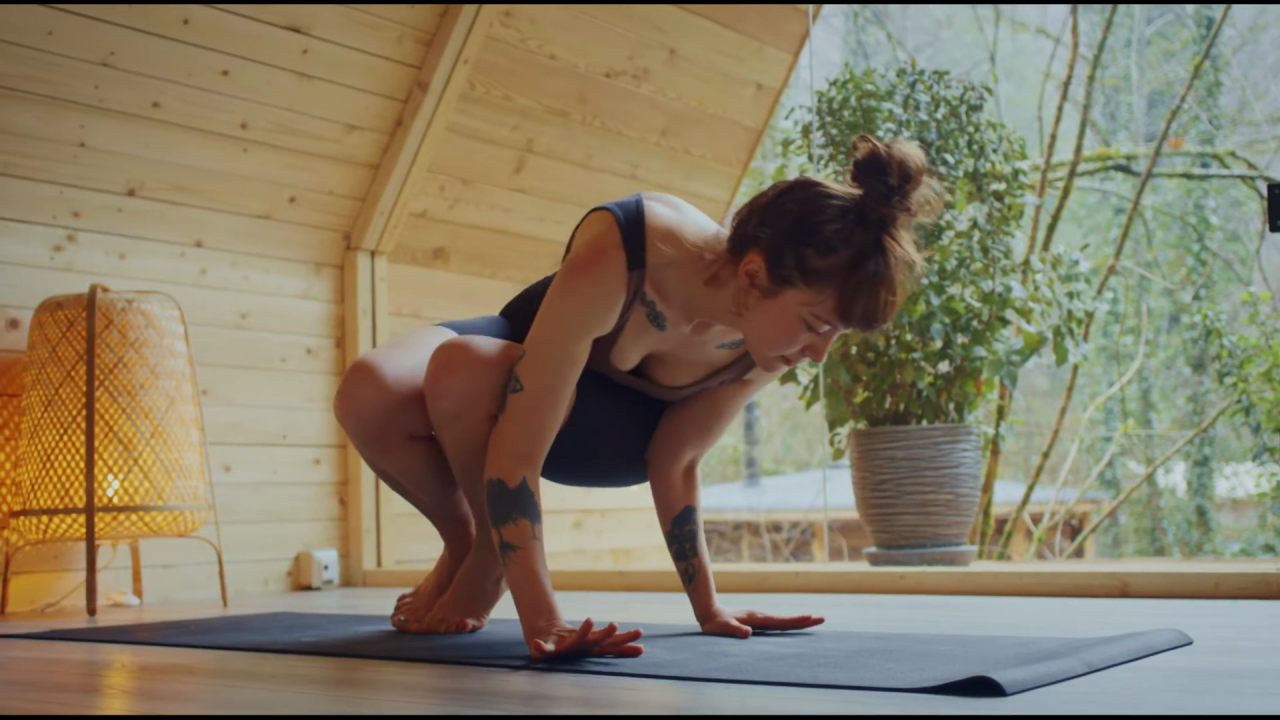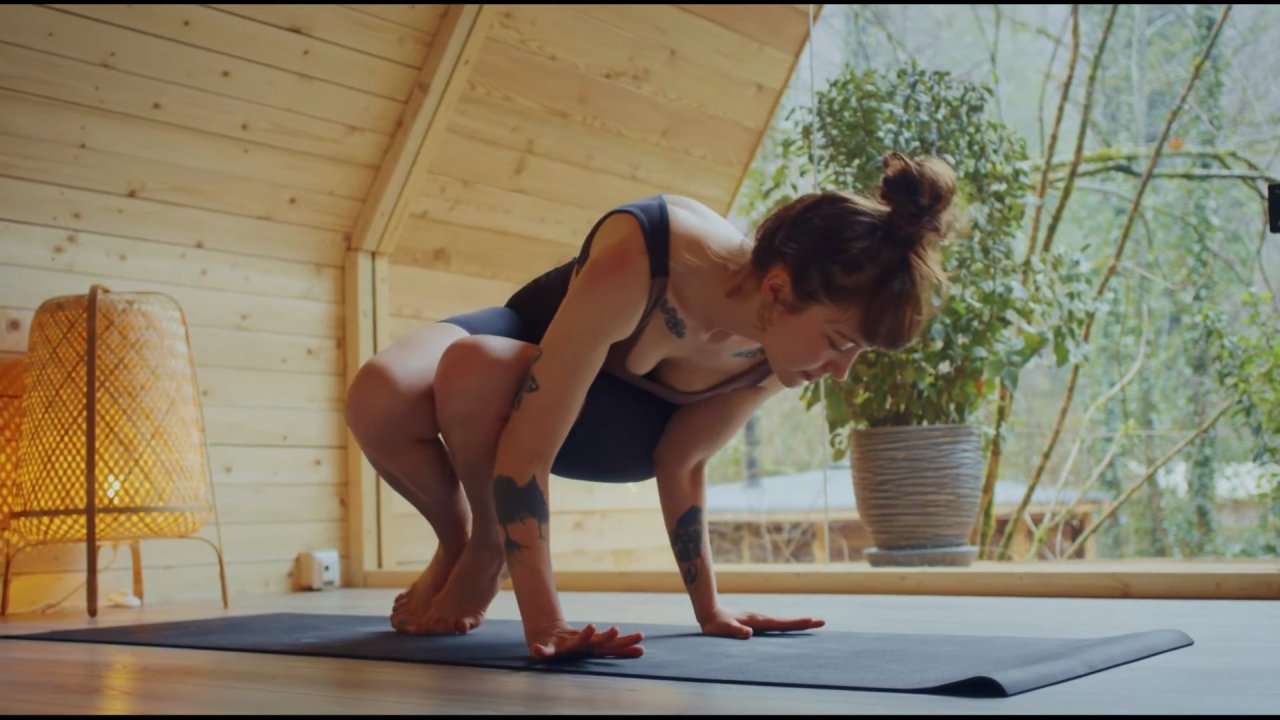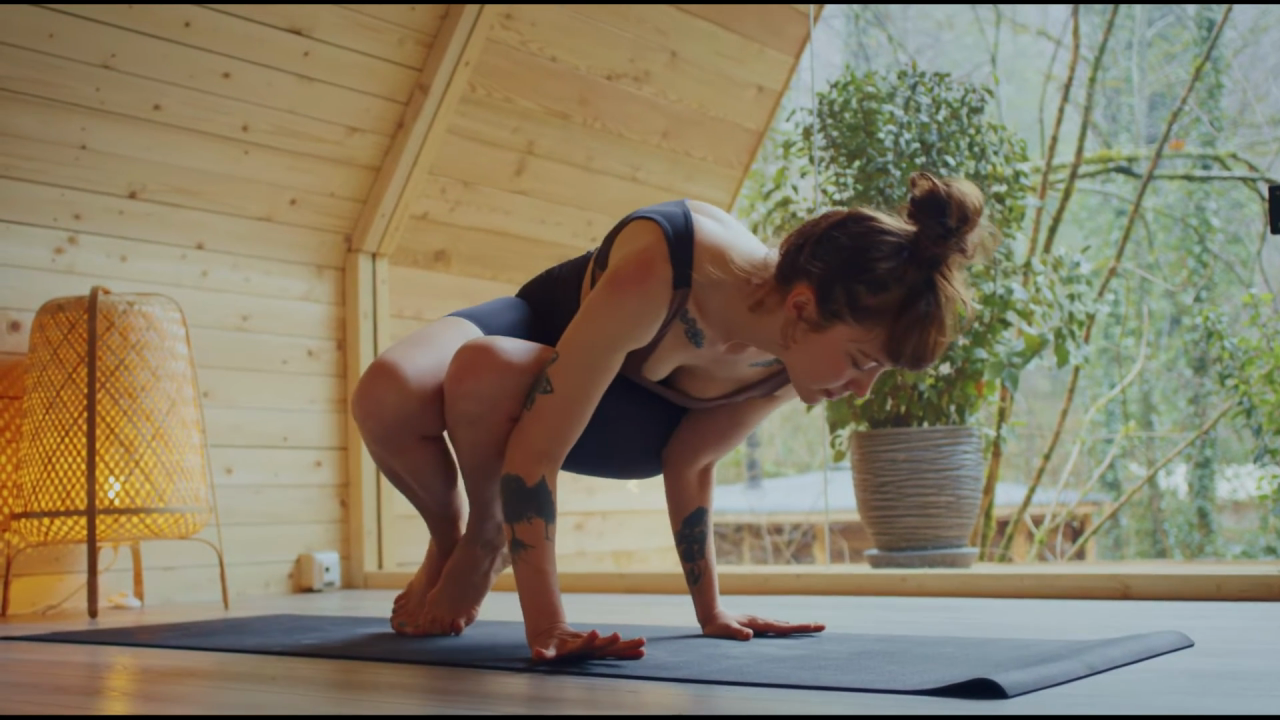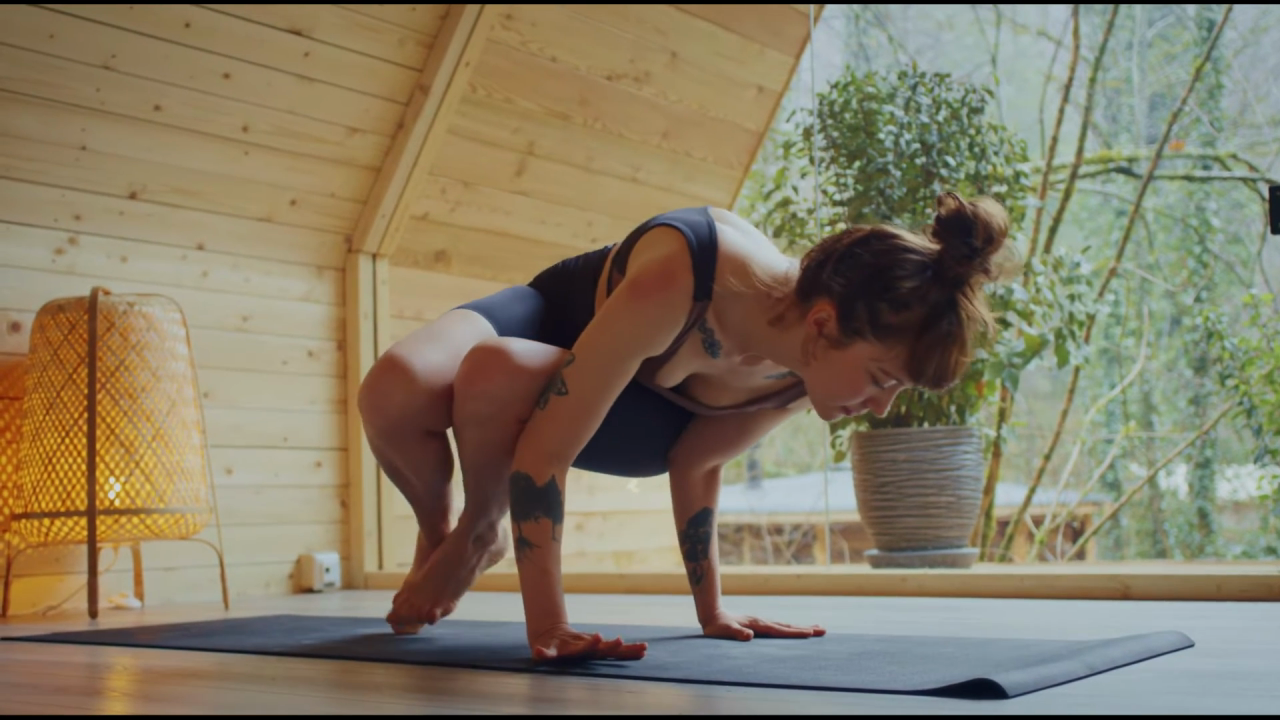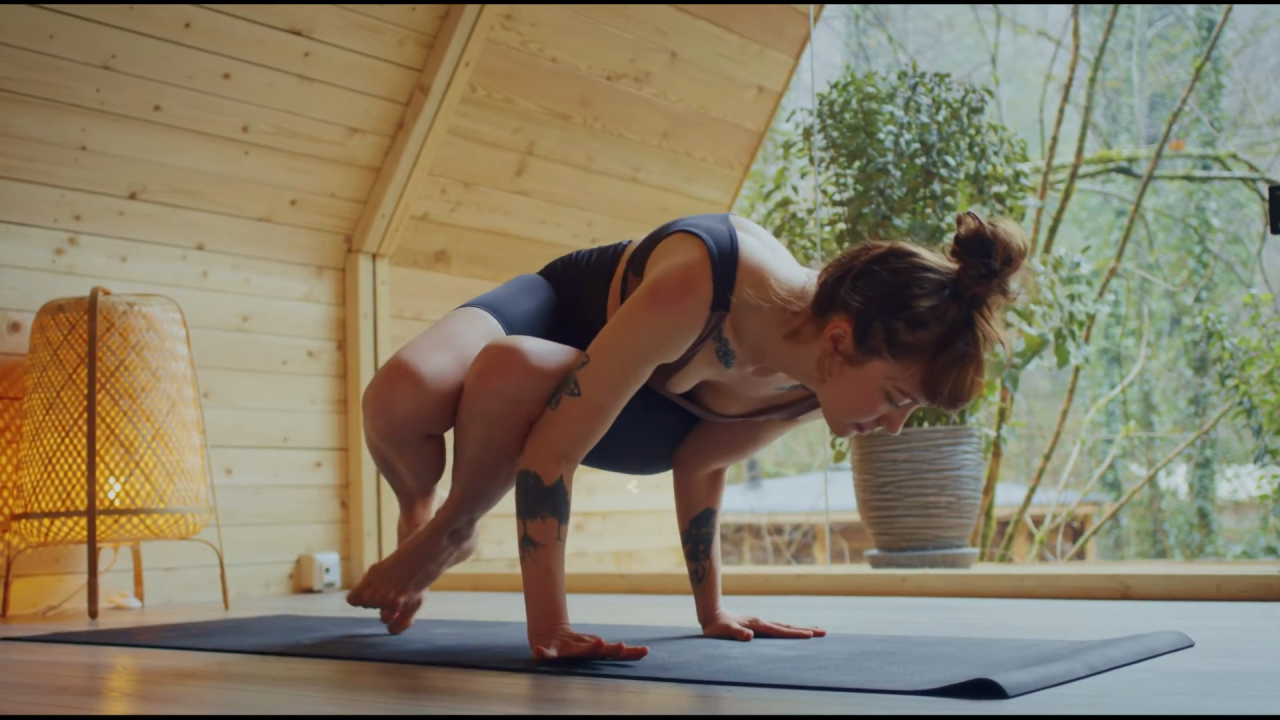
dt=0.2s
person 1, frame 1
left shoulder: (770, 333)
right shoulder: (612, 260)
left elbow: (674, 463)
right elbow: (517, 450)
left wrist: (708, 606)
right wrist: (542, 621)
left hip: (615, 429)
right hip: (523, 354)
right knee: (370, 392)
left ankle: (492, 560)
right ankle: (466, 546)
person 1, frame 2
left shoulder: (784, 346)
right shoulder: (632, 265)
left elbow: (682, 463)
right elbow: (526, 448)
left wrist: (709, 607)
right wrist: (544, 623)
left hip: (618, 426)
right hip: (532, 342)
right knee: (379, 397)
left ankle: (491, 550)
right ankle: (462, 543)
person 1, frame 3
left shoulder: (799, 353)
right shoulder: (654, 273)
left elbow: (689, 464)
right elbow: (535, 447)
left wrist: (711, 609)
right wrist: (546, 625)
left hip: (629, 413)
right hip: (541, 331)
right knee: (388, 393)
left ankle: (486, 542)
right ankle: (456, 540)
person 1, frame 4
left shoulder: (812, 363)
right shoulder: (676, 281)
left elbow: (696, 465)
right elbow: (545, 449)
left wrist: (711, 609)
right wrist: (547, 626)
left hip: (638, 410)
right hip: (550, 319)
right knee: (395, 390)
left ankle: (478, 537)
right ankle: (443, 534)
person 1, frame 5
left shoulder: (821, 379)
right shoulder: (693, 289)
left elbow: (701, 465)
right elbow: (551, 446)
left wrist: (711, 609)
right wrist: (548, 625)
left hip: (646, 407)
right hip: (558, 309)
right knee: (400, 396)
left ankle: (453, 532)
right ankle: (425, 526)
